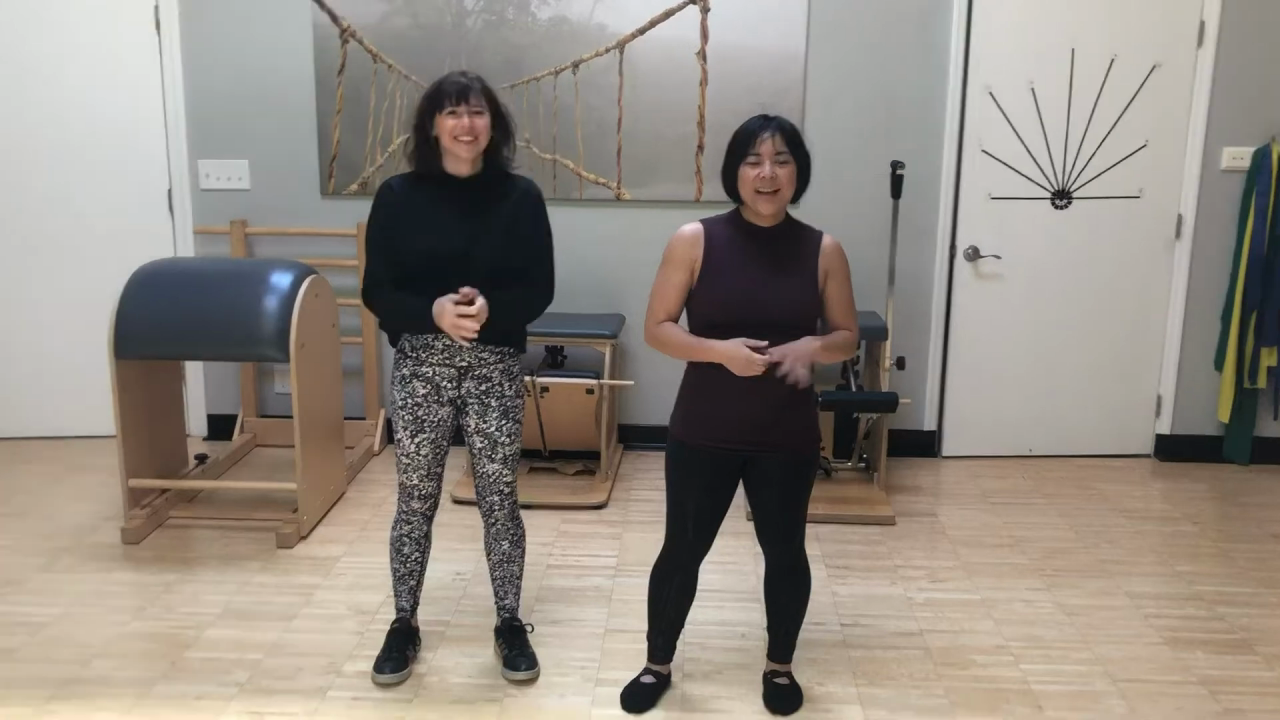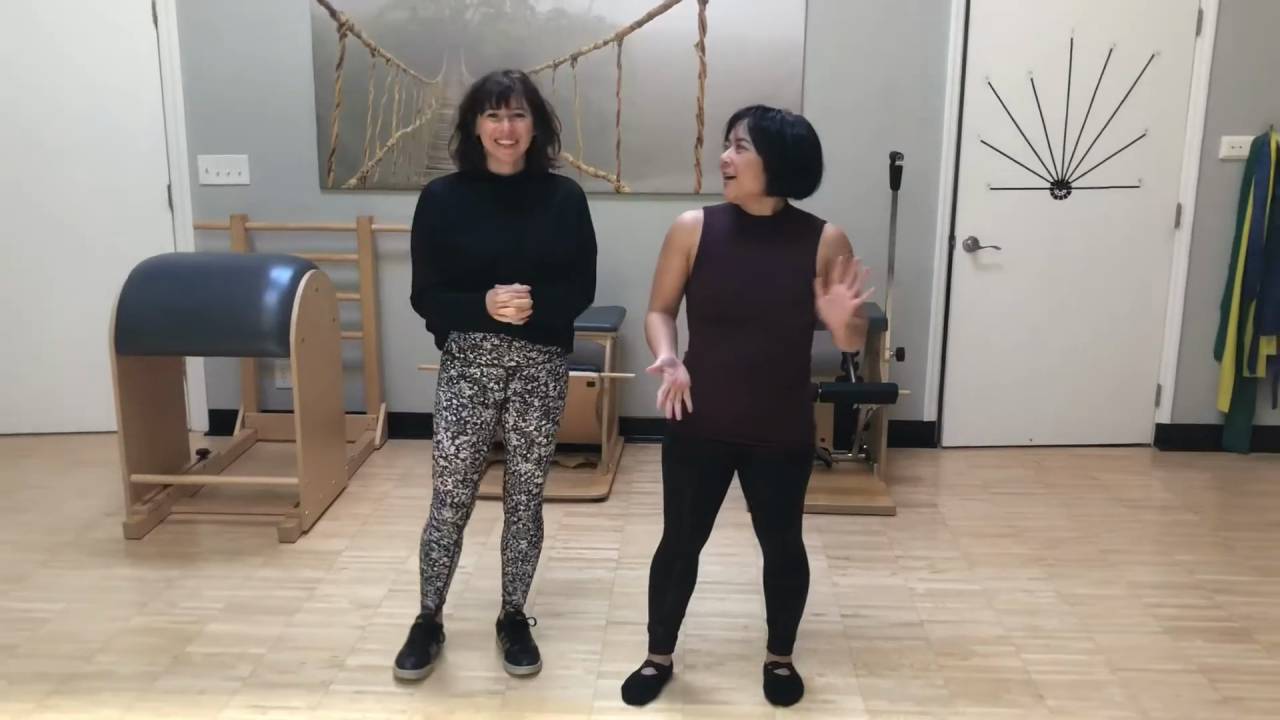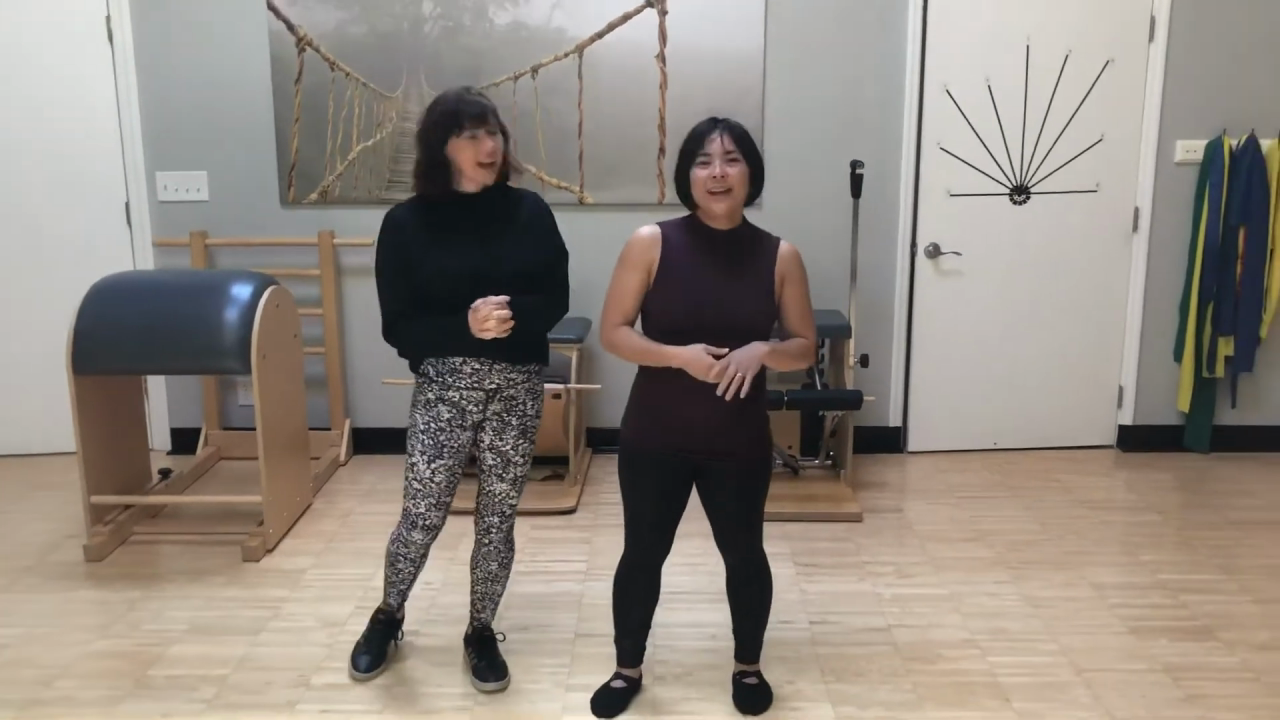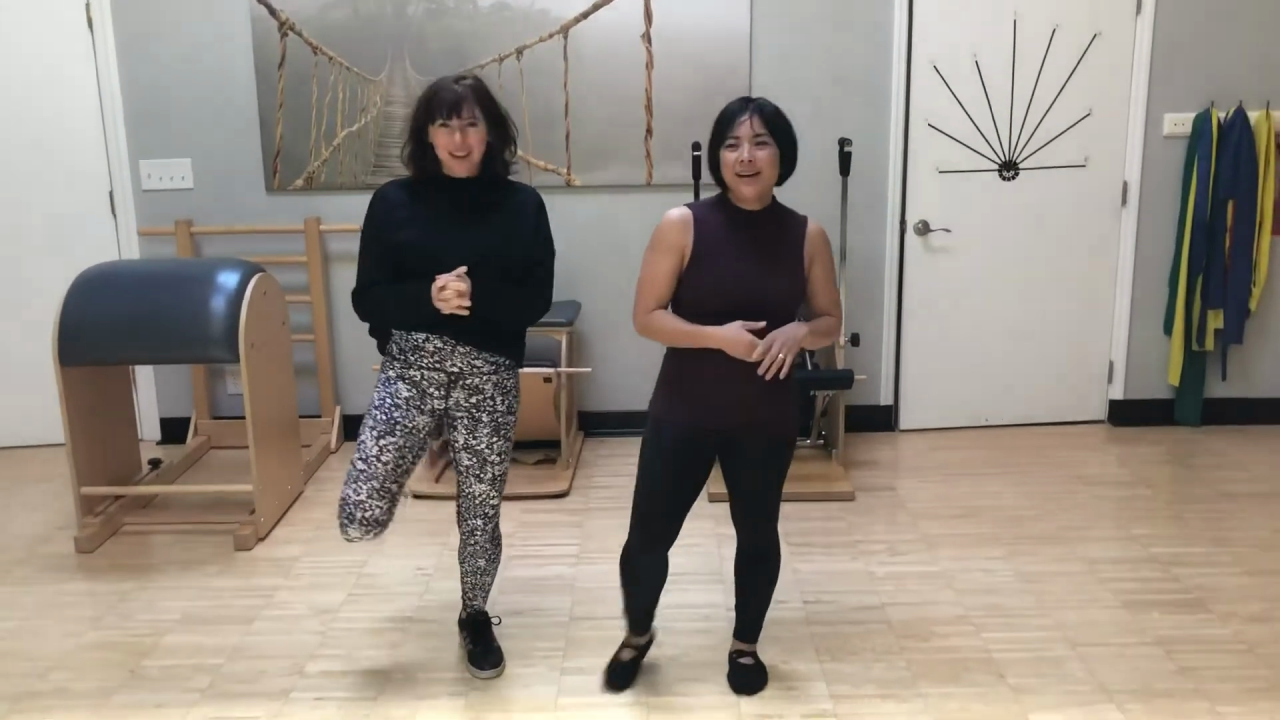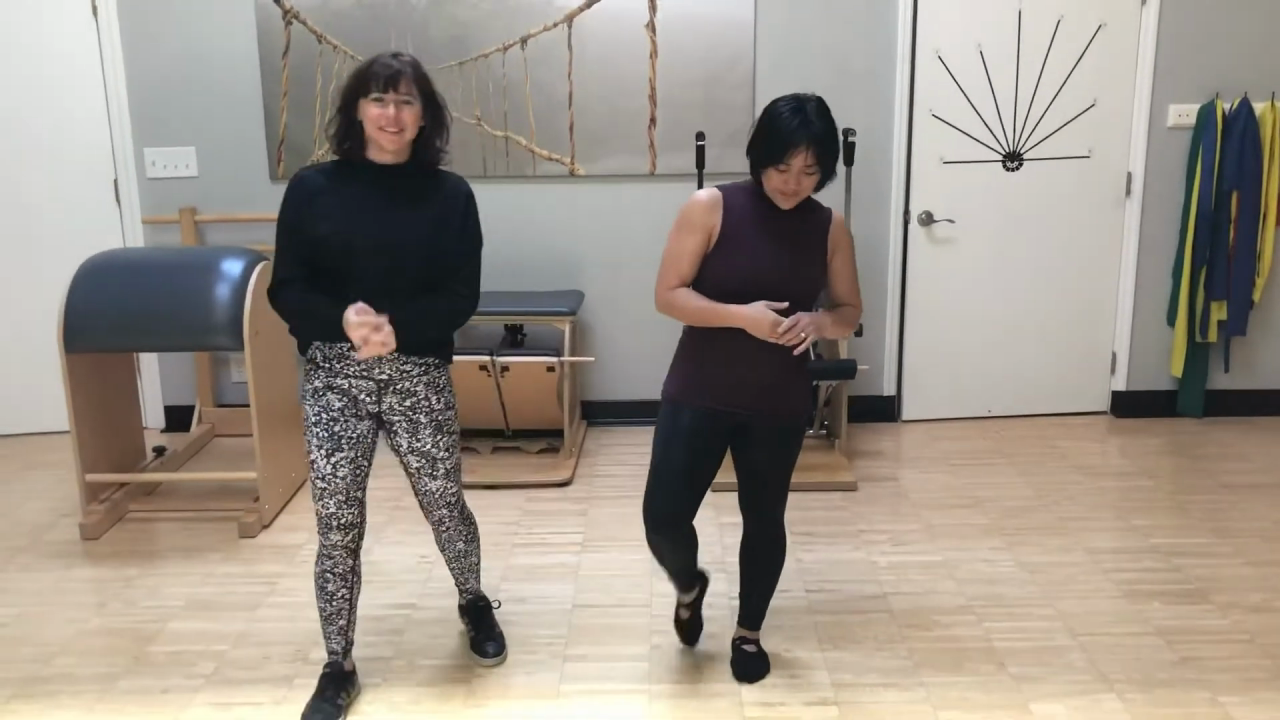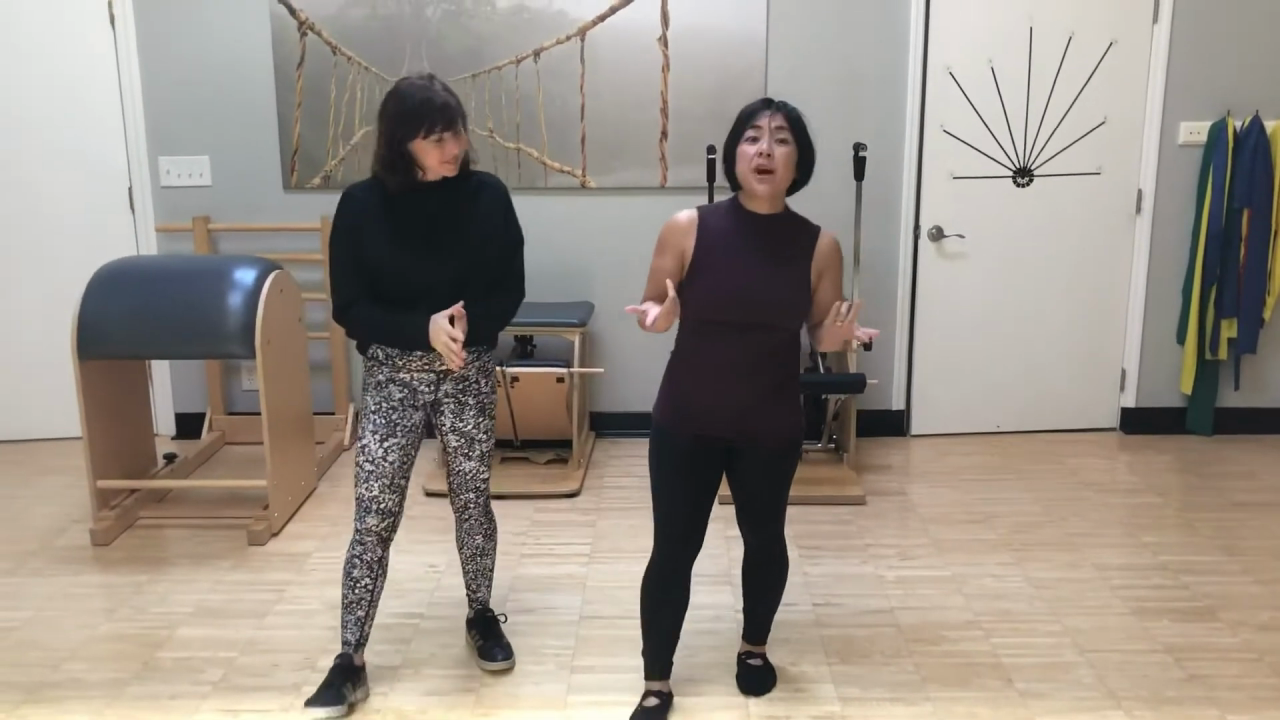
dt=0.7s
person 1, frame 1
left shoulder: (520, 197)
right shoulder: (398, 196)
left elbow: (540, 290)
right elbow: (376, 292)
left wrist: (491, 308)
right wrist: (431, 313)
left hip: (496, 364)
right hip: (420, 363)
left knee: (499, 499)
right knee: (415, 500)
left ankle: (510, 624)
right ankle: (404, 624)
person 1, frame 2
left shoulder: (563, 197)
right shoulder: (442, 197)
left elbow: (582, 289)
right elbow: (425, 296)
left wrist: (534, 302)
right wrist: (484, 304)
left hip: (541, 365)
right hip: (467, 363)
left knee: (525, 497)
right knee: (451, 499)
left ankle: (513, 616)
right ankle: (428, 621)
person 1, frame 3
left shoulder: (529, 211)
right shoulder: (407, 222)
left elbow: (556, 299)
right elbow: (398, 327)
left wrist: (512, 312)
right wrist: (466, 326)
left hip: (517, 385)
right hip: (443, 386)
left knee: (498, 516)
right knee: (422, 516)
left ankle: (482, 632)
right ankle: (387, 618)
person 1, frame 4
left shoulder: (521, 205)
right shoulder: (394, 202)
left elbow: (536, 299)
right elbow: (367, 299)
left wrist: (477, 297)
right wrist: (429, 297)
left hip: (489, 374)
right hip: (410, 366)
left knee: (480, 513)
right knee: (358, 517)
left ankle: (475, 618)
right ankle: (390, 475)
person 1, frame 5
left shoulder: (449, 195)
right shoulder: (313, 188)
left elbow: (461, 296)
right elbow: (286, 290)
left wrist: (399, 327)
right wrist: (340, 319)
left hip: (419, 375)
right hip: (333, 378)
left knee: (445, 506)
right knee: (337, 527)
left ankle: (474, 602)
person 1, frame 6
left shoulder: (487, 196)
right shoulder: (363, 205)
left elbow: (510, 289)
right elbow: (350, 309)
left wrist: (468, 325)
right wrist: (424, 328)
left hip: (469, 372)
right hip: (392, 373)
left knee: (472, 500)
right knee: (374, 517)
left ankle: (481, 615)
right ankle: (349, 661)
person 2, frame 1
left shoulder: (822, 251)
right shoulder: (695, 240)
left elbow: (846, 334)
right elbow: (657, 326)
left wrist: (812, 348)
right wrist: (717, 350)
left hip: (788, 438)
right hip: (703, 433)
left knee: (785, 551)
right knee: (683, 550)
left ankle: (779, 665)
right ankle: (657, 664)
person 2, frame 2
left shoulder: (824, 240)
right shoulder: (693, 228)
left elbow: (850, 340)
right elbow: (659, 309)
left wrist: (841, 319)
right wrist: (668, 358)
left hip: (782, 431)
right hip: (699, 425)
left knee: (782, 545)
right knee: (680, 541)
left ankle: (779, 657)
right ankle: (659, 656)
person 2, frame 3
left shoulder: (779, 256)
right shoulder: (651, 244)
left elbow: (804, 346)
right elbow: (613, 333)
left wrist: (762, 351)
right wrist: (679, 356)
left hip: (740, 442)
right hip: (654, 438)
left knee: (744, 554)
right knee: (642, 555)
left ankle: (748, 666)
right ankle: (627, 668)
person 2, frame 4
left shoulder: (806, 235)
right shoulder: (682, 225)
left elbow: (830, 320)
right elbow: (646, 316)
left wrist: (798, 333)
right wrist: (718, 336)
left hip: (766, 418)
right hip: (682, 413)
left knee: (757, 533)
right knee: (649, 533)
left ankle: (745, 645)
right ankle: (636, 636)
person 2, frame 5
left shoulder: (830, 228)
right shoulder: (710, 207)
left elbow: (850, 311)
right elbow: (667, 294)
left wrist: (820, 322)
right wrist: (742, 316)
left hip: (779, 404)
right hip: (698, 393)
left knee: (764, 520)
right knee: (663, 516)
left ankle: (748, 632)
right ankle: (690, 587)
person 2, frame 6
left shoulder: (818, 246)
right shoulder: (687, 228)
left elbow: (821, 332)
right elbow: (655, 309)
left wrist: (839, 334)
right wrist: (657, 315)
left hip: (771, 427)
right hip: (685, 422)
left knee: (764, 539)
right knee: (673, 549)
left ankle: (753, 647)
